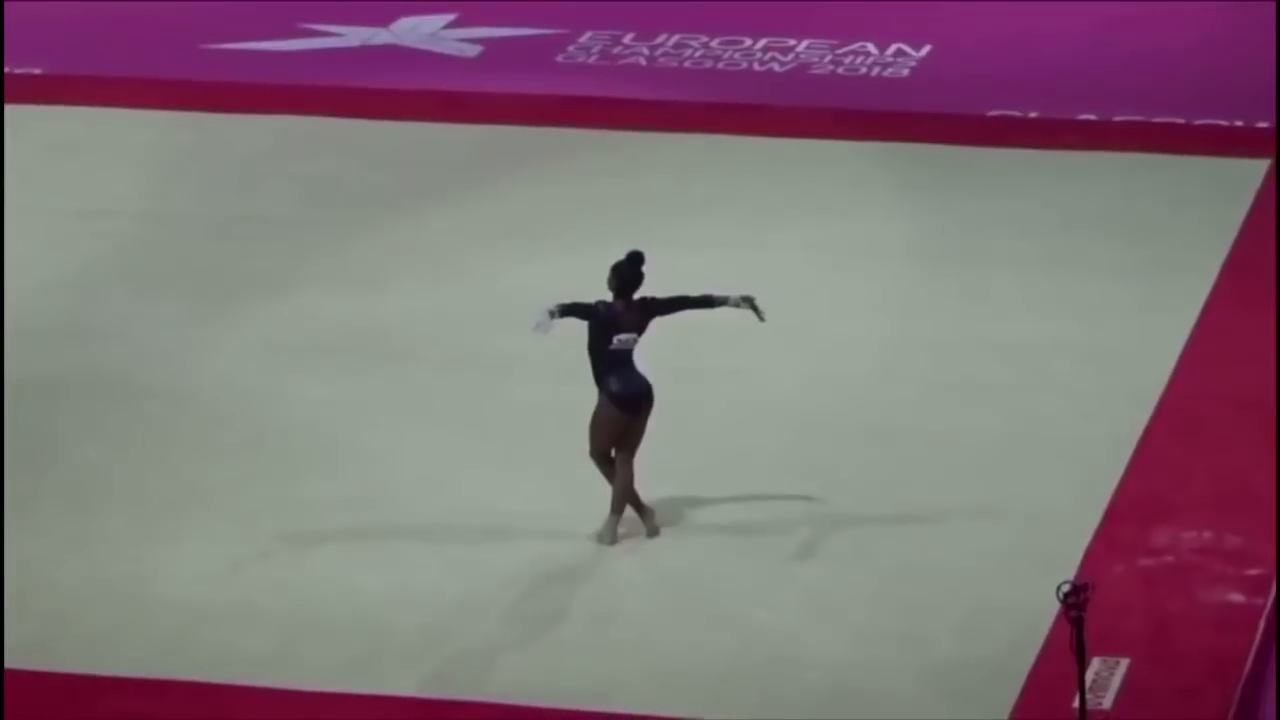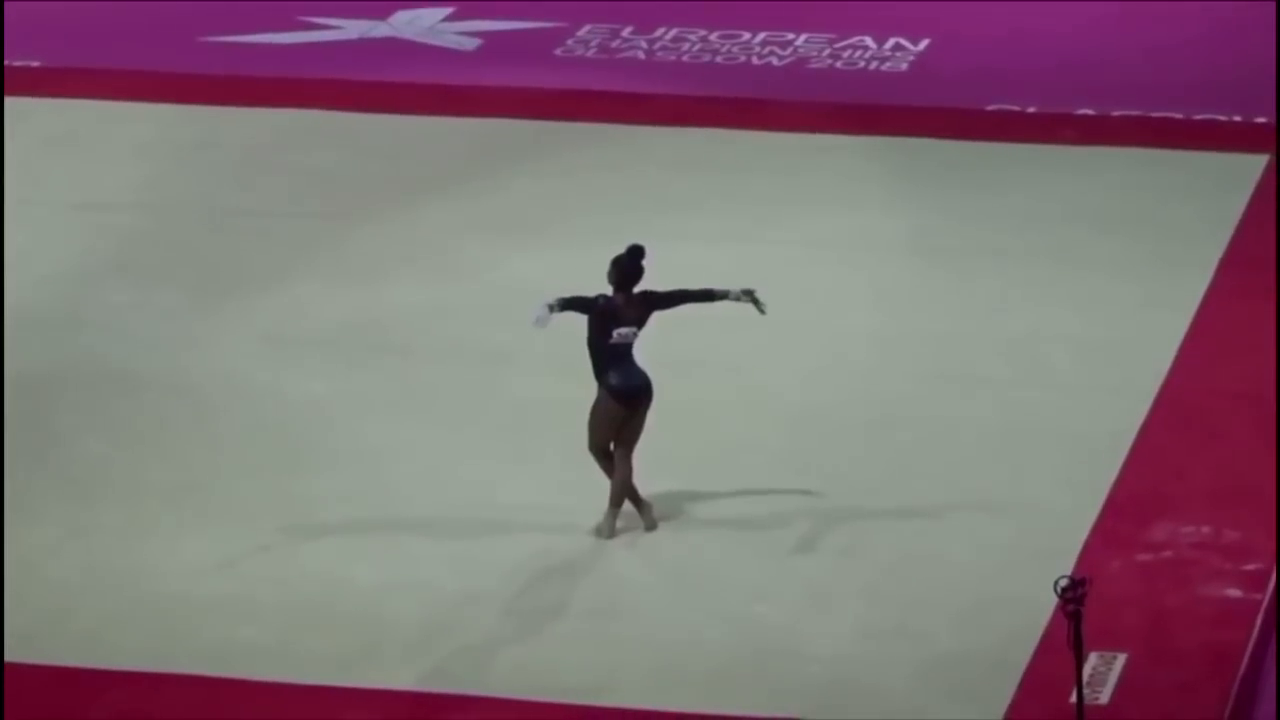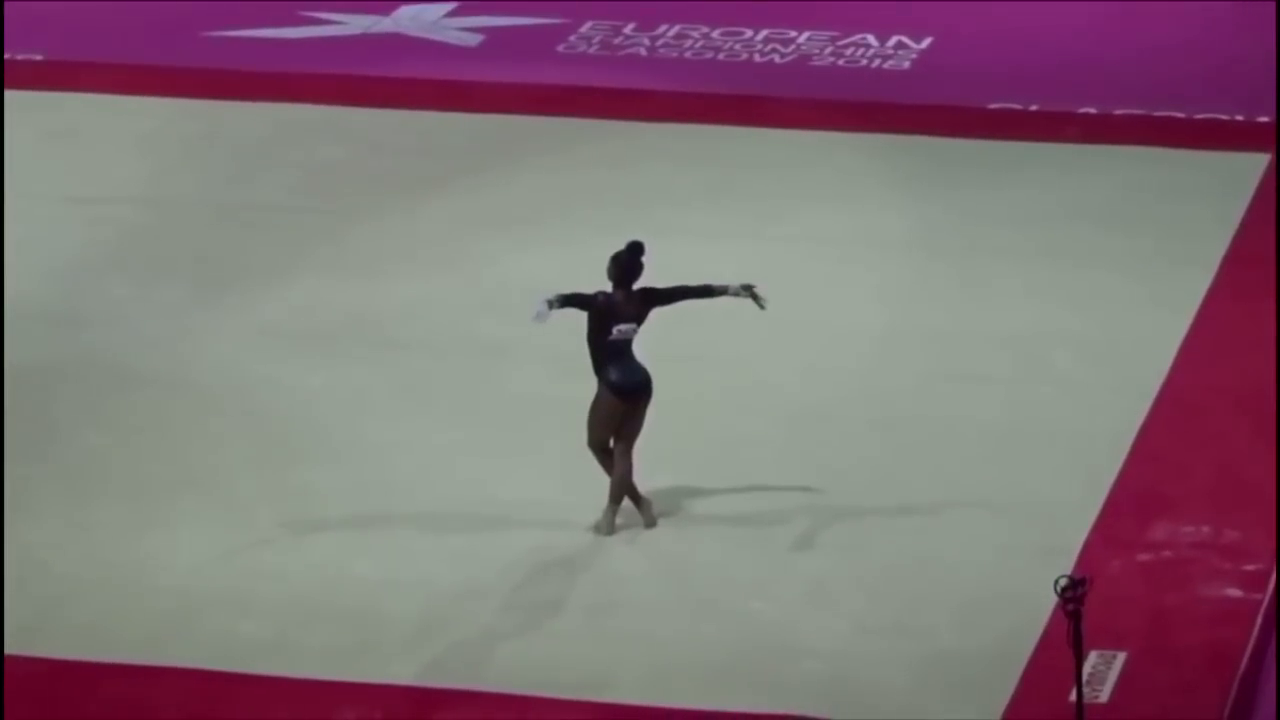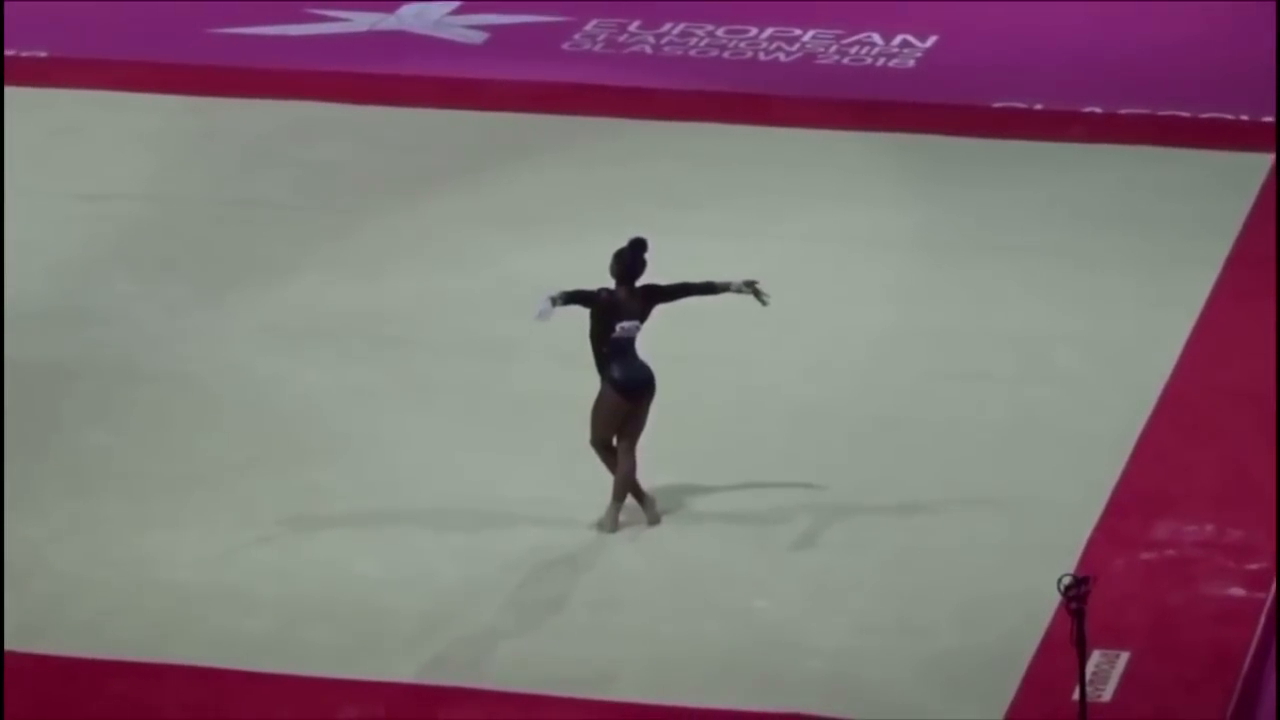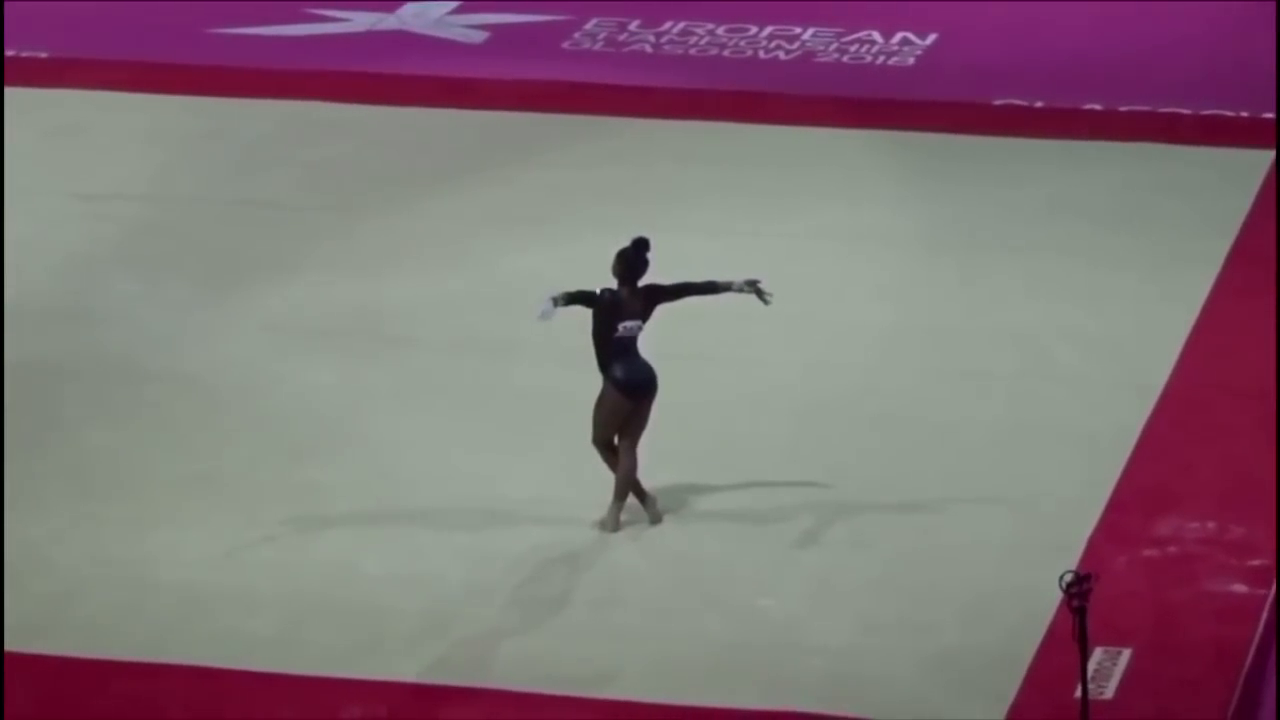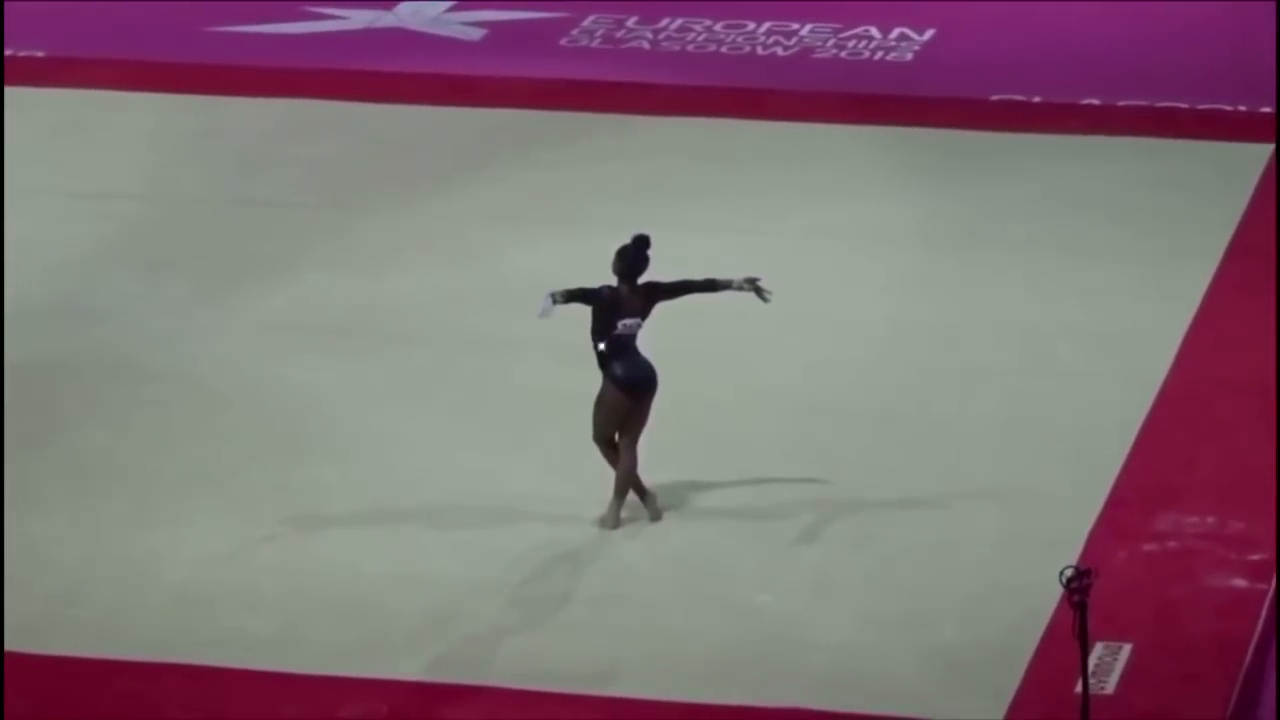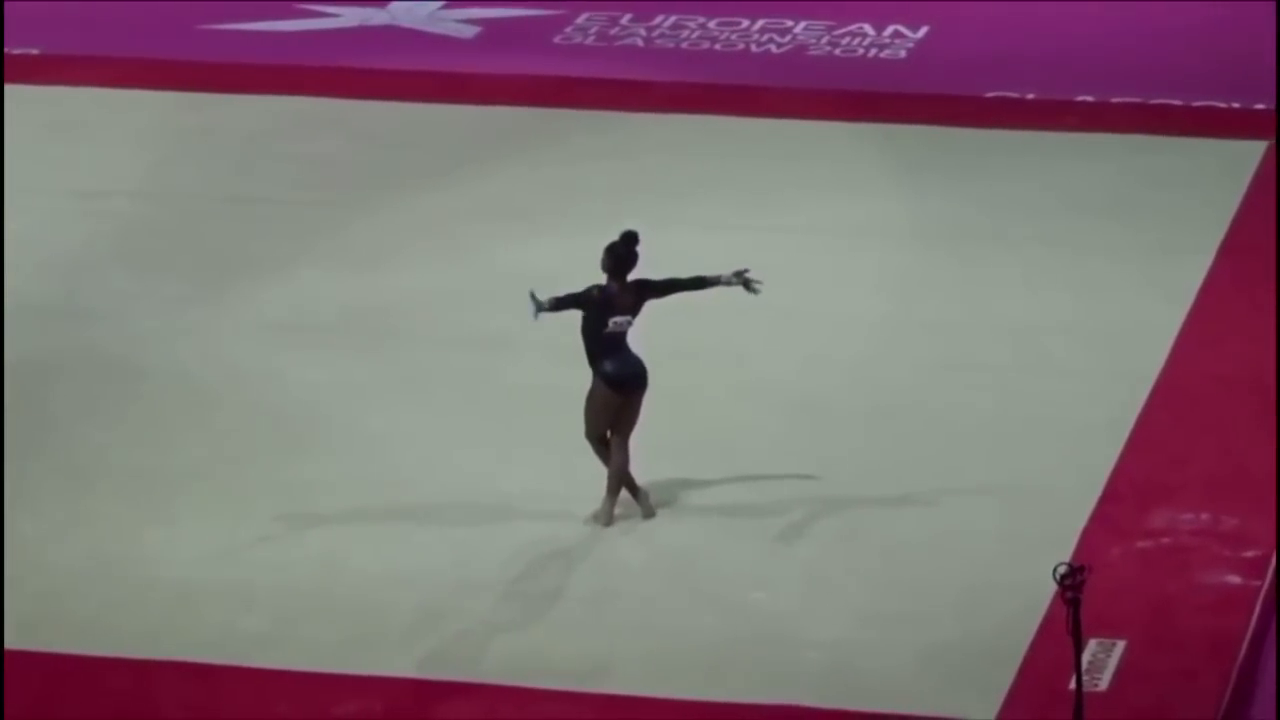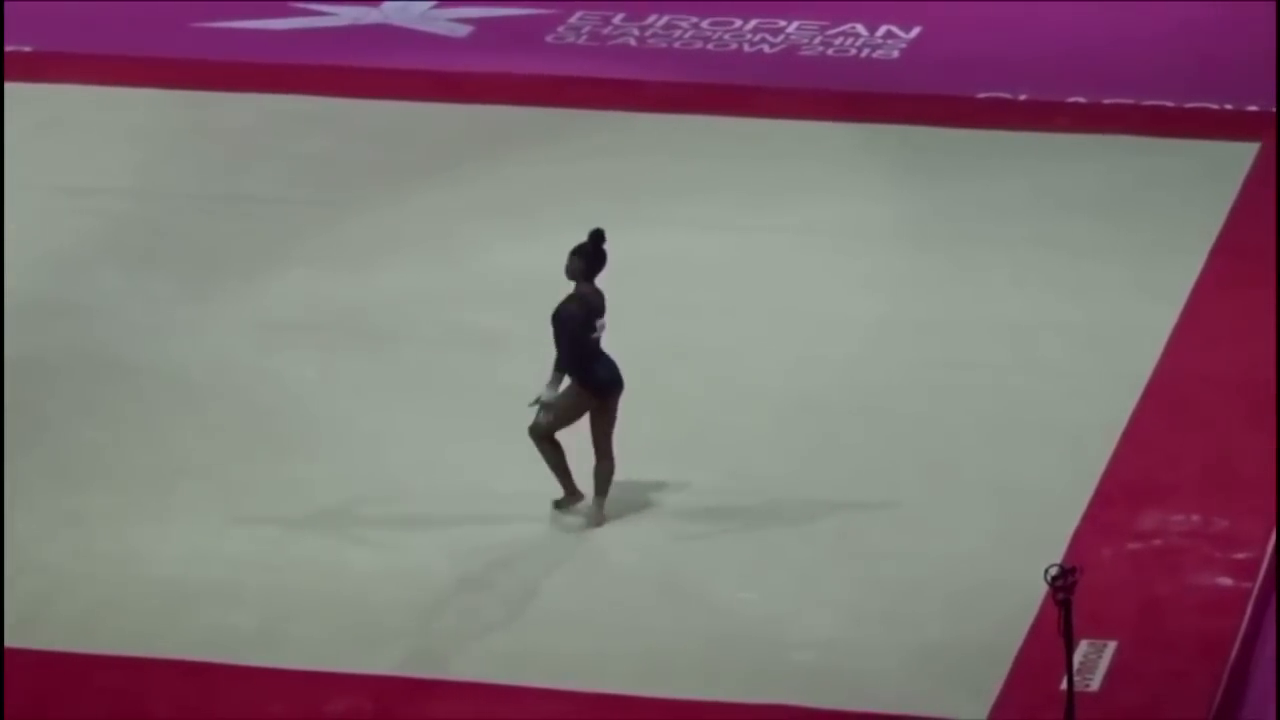
dt=0.5s
person 1, frame 1
left shoulder: (601, 312)
right shoulder: (645, 309)
left elbow: (574, 308)
right elbow: (689, 301)
left wrist: (552, 311)
right wrist: (732, 300)
left hip: (616, 395)
right hip: (641, 392)
left knee: (600, 455)
right knee: (624, 458)
left ankle: (641, 509)
right ankle: (613, 522)
person 1, frame 2
left shoulder: (602, 306)
right shoulder: (645, 303)
left elbow: (574, 302)
right elbow: (689, 295)
left wrist: (552, 306)
right wrist: (733, 294)
left hip: (615, 389)
right hip: (640, 387)
left knee: (599, 448)
right knee: (622, 453)
left ankle: (638, 504)
right ankle: (611, 517)
person 1, frame 3
left shoulder: (601, 303)
right shoulder: (645, 299)
left elbow: (573, 299)
right elbow: (689, 291)
left wrist: (551, 302)
right wrist: (733, 289)
left hip: (615, 385)
right hip: (640, 382)
left knee: (598, 444)
right knee: (622, 450)
left ankle: (638, 501)
right ankle: (611, 513)
person 1, frame 4
left shoulder: (604, 300)
right shoulder: (647, 296)
left elbow: (577, 296)
right elbow: (692, 288)
left wrist: (554, 300)
right wrist: (735, 286)
left hip: (619, 382)
right hip: (643, 379)
left knee: (601, 442)
right knee: (625, 447)
left ankle: (641, 498)
right ankle: (614, 511)
person 1, frame 5
left shoulder: (606, 299)
right shoulder: (649, 295)
left elbow: (579, 296)
right elbow: (694, 288)
left wrist: (556, 300)
right wrist: (738, 285)
left hip: (621, 380)
right hip: (645, 377)
left knee: (602, 441)
right knee: (627, 446)
left ankle: (643, 498)
right ankle: (615, 510)
person 1, frame 6
left shoulder: (607, 297)
right shoulder: (649, 293)
left elbow: (580, 294)
right elbow: (693, 286)
left wrist: (556, 297)
right wrist: (737, 283)
left hip: (620, 378)
right hip: (644, 375)
left knee: (603, 438)
right knee: (627, 444)
left ankle: (643, 495)
right ankle: (616, 508)
person 1, frame 7
left shoulder: (598, 295)
right shoulder: (640, 290)
left elbow: (571, 301)
right elbow: (685, 283)
left wrist: (544, 305)
right wrist: (727, 279)
left hip: (610, 375)
right hip: (635, 371)
left knee: (596, 437)
right knee: (619, 441)
left ankle: (636, 493)
right ankle: (609, 505)
person 1, frame 8
left shoulder: (574, 304)
right shoulder: (597, 296)
left elbow: (568, 349)
left wrist: (551, 389)
left hip: (588, 381)
right hip: (611, 376)
left knee: (539, 429)
right knee: (603, 445)
left ankle: (571, 493)
right ankle: (597, 506)
